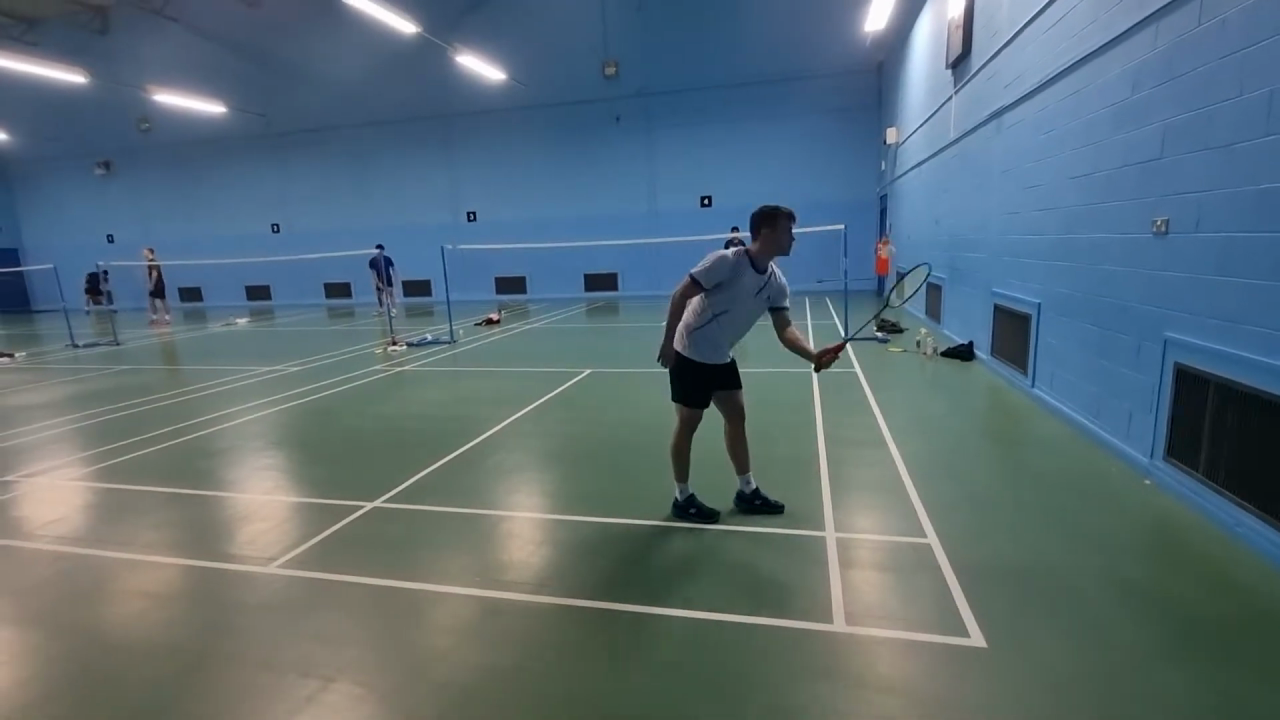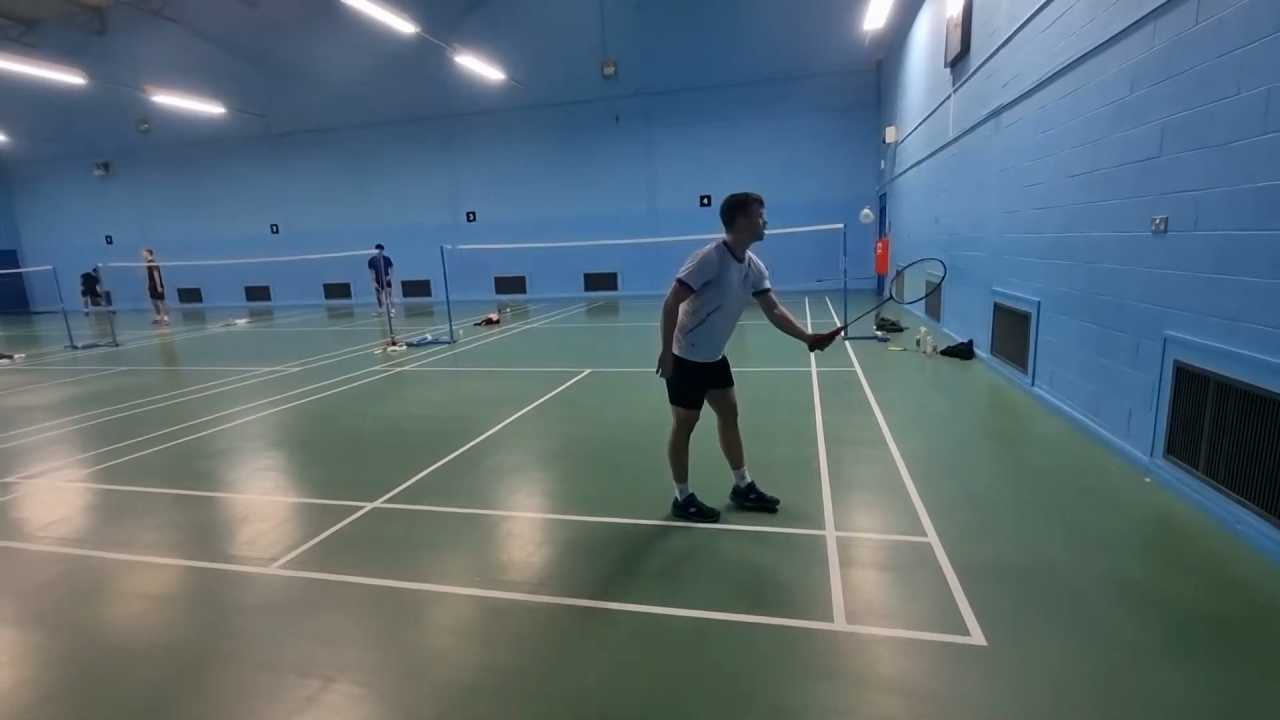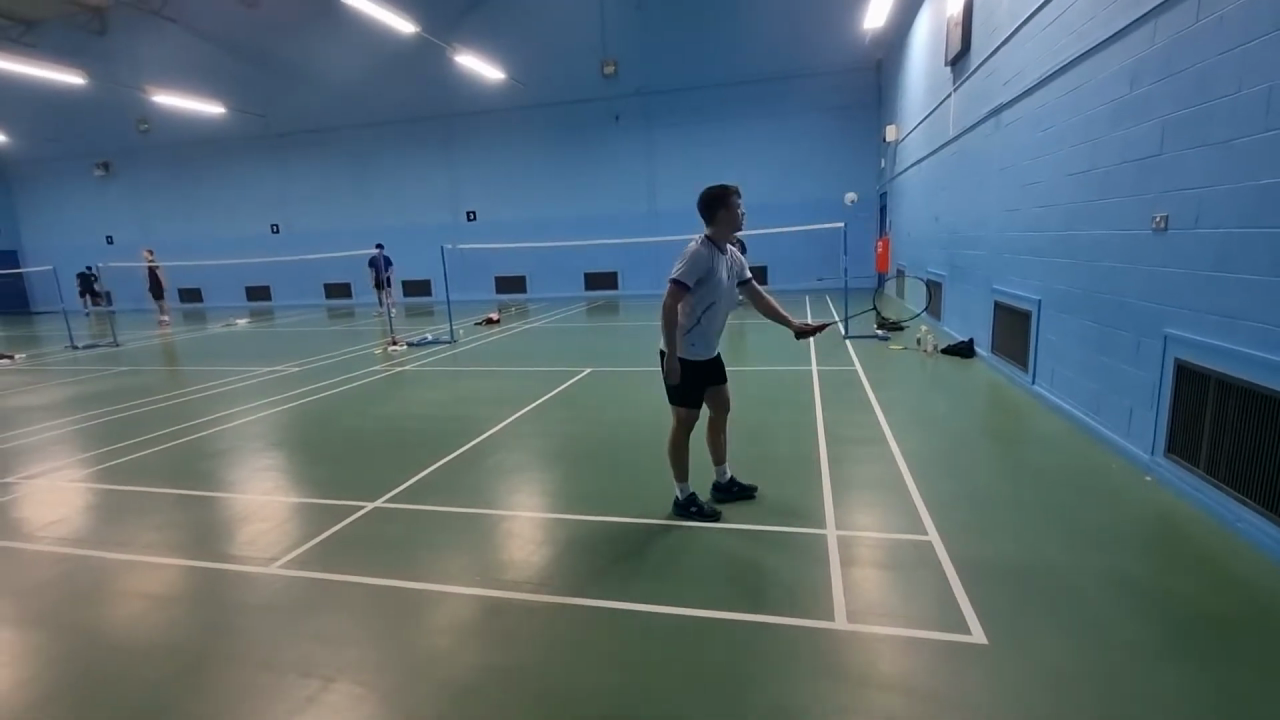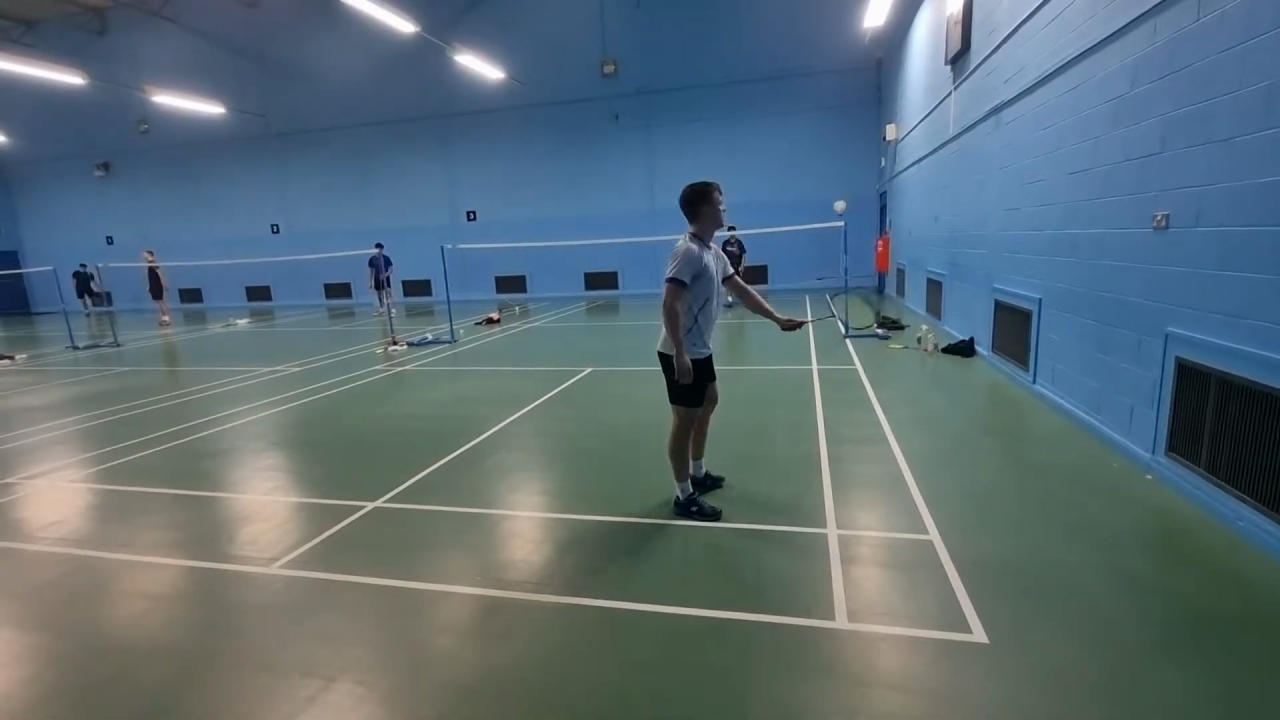
dt=0.1s
person 1, frame 1
left shoulder: (776, 283)
right shoulder: (725, 262)
left elbow: (786, 330)
right elbow: (681, 297)
left wrist: (812, 355)
right wrist: (668, 343)
left hip: (721, 358)
right hip: (691, 355)
left knee: (736, 416)
right knee: (688, 423)
left ankle: (748, 493)
right ankle: (682, 499)
person 1, frame 2
left shoulder: (753, 266)
right shoulder: (709, 257)
left elbow: (775, 311)
right elbow: (672, 302)
left wrist: (808, 337)
right wrist: (666, 352)
left hip: (713, 355)
right hip: (685, 356)
left knee: (728, 413)
right knee: (685, 424)
left ankle: (743, 487)
right ankle: (682, 499)
person 1, frame 3
left shoulder: (732, 255)
right shoulder: (697, 254)
left elbow: (757, 296)
right elbow: (670, 304)
left wrist: (793, 325)
right wrist: (673, 355)
left hip: (706, 352)
right hip: (685, 355)
left knee: (721, 408)
right knee: (685, 422)
left ankle: (724, 482)
right ankle: (683, 498)
person 1, frame 4
left shoulder: (714, 251)
right shoulder: (688, 251)
left elbow: (742, 291)
right elbow: (670, 304)
left wrist: (778, 319)
right wrist: (680, 354)
left hip: (699, 349)
right hip: (681, 353)
left knee: (707, 405)
right knee: (685, 420)
left ankle: (697, 474)
right ankle: (684, 497)
